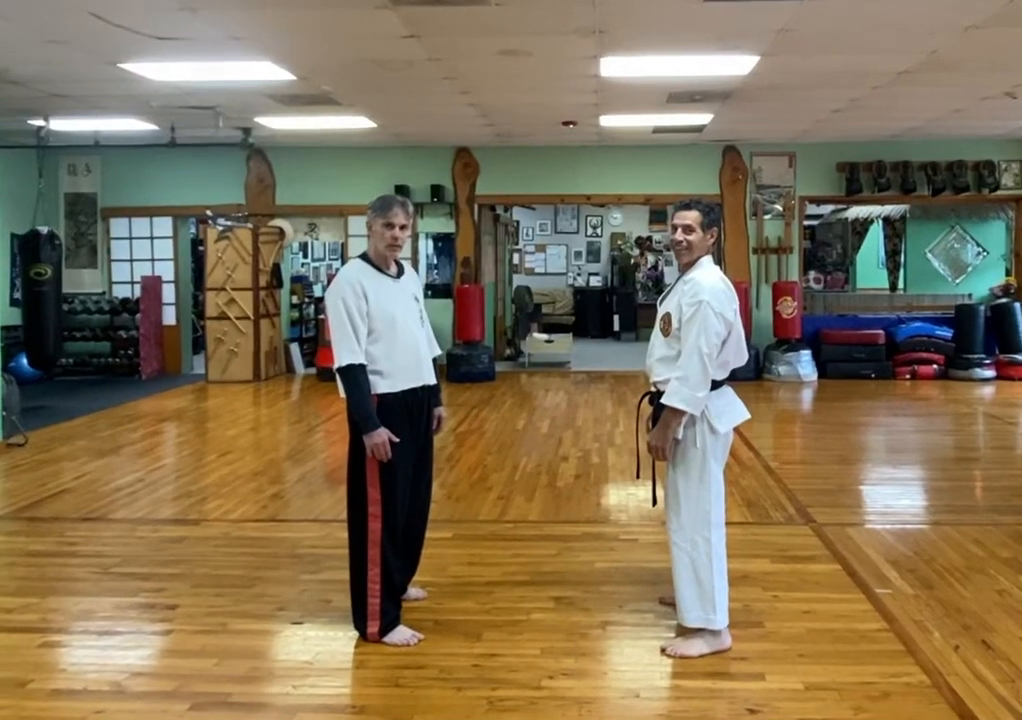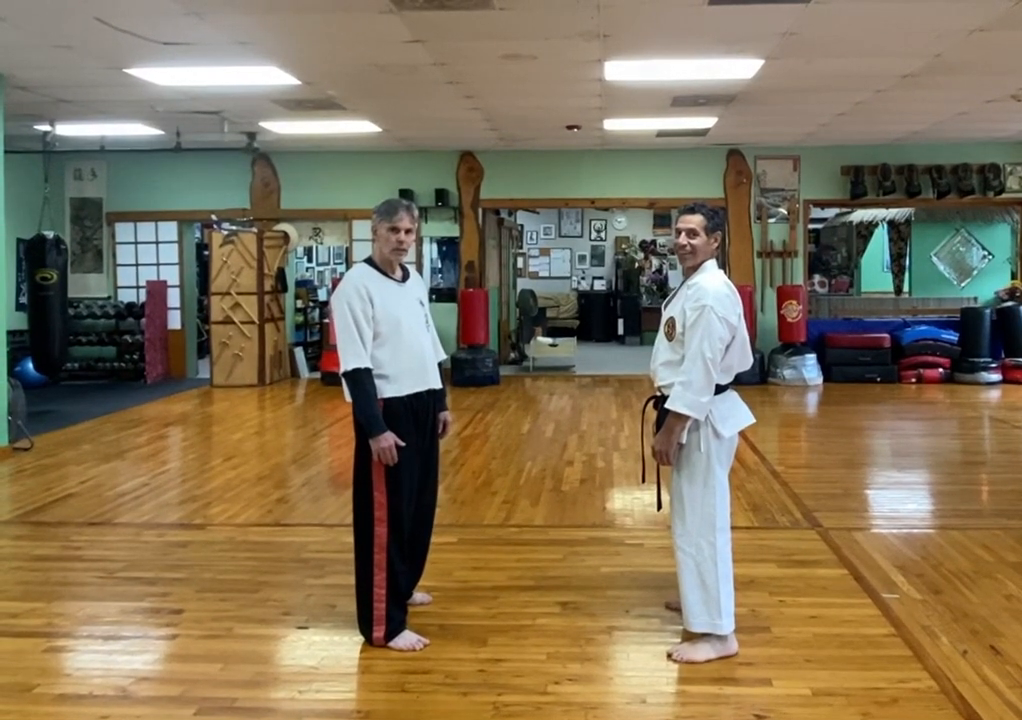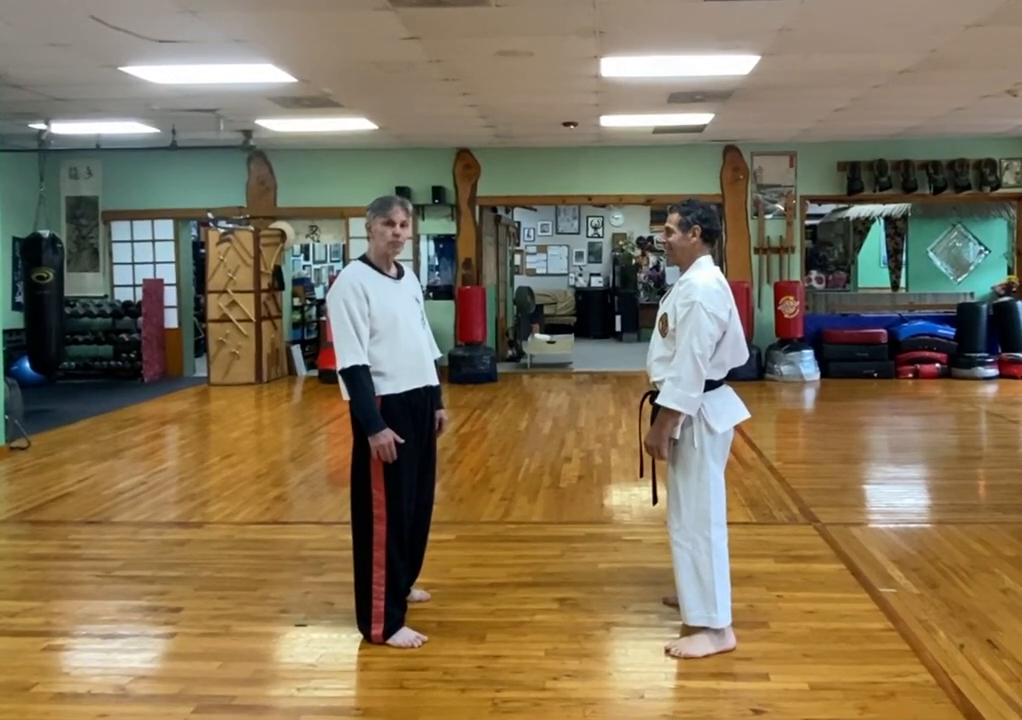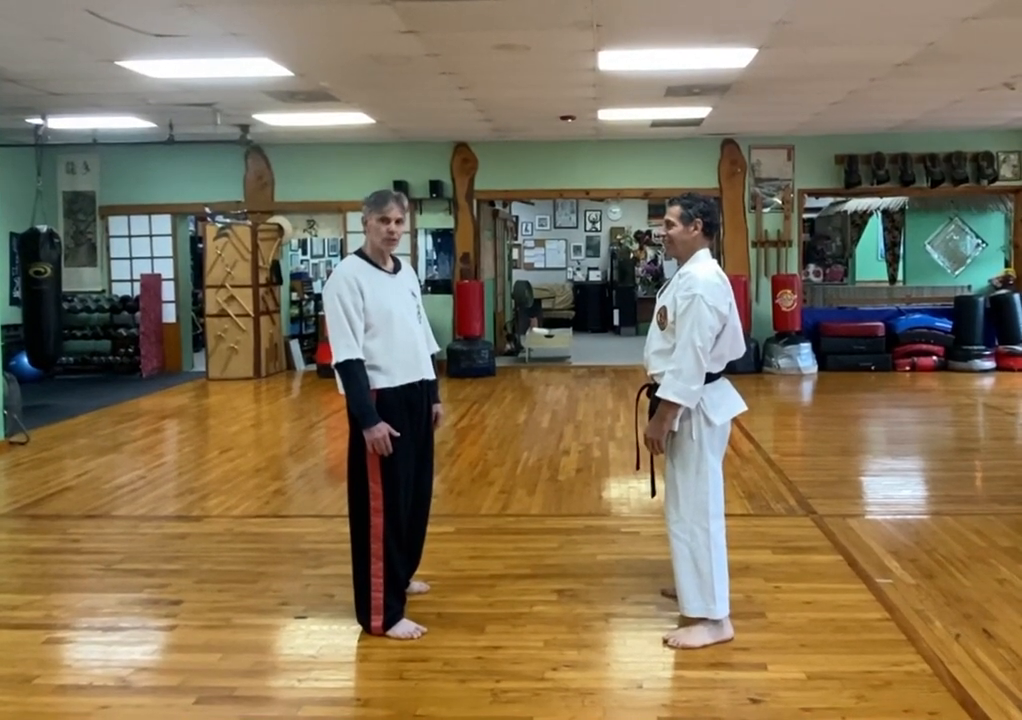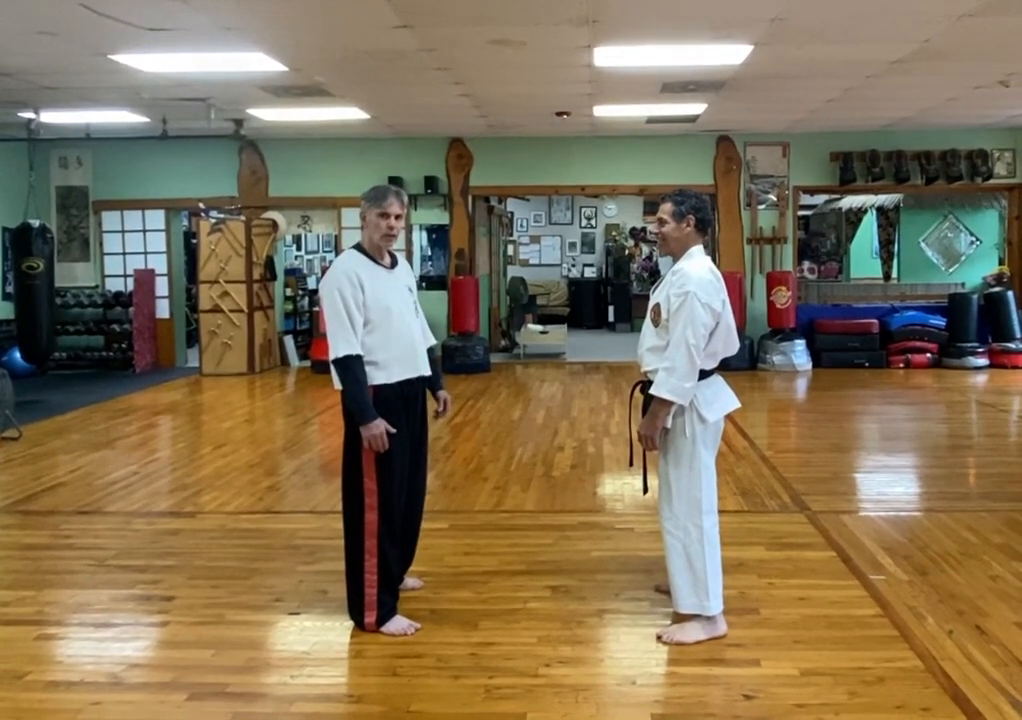
dt=1s
person 1, frame 1
left shoulder: (706, 288)
right shoulder: (689, 282)
left elbow: (697, 366)
left wrist: (665, 424)
right wrist: (665, 415)
left hip: (697, 413)
right hip: (687, 409)
left knee: (695, 515)
right knee: (687, 510)
left ankle: (709, 627)
right ankle: (697, 592)
person 1, frame 2
left shoulder: (710, 292)
right shoulder: (693, 286)
left elbow: (700, 371)
left wrist: (669, 429)
right wrist: (669, 421)
left hip: (701, 419)
right hip: (691, 415)
left knee: (700, 520)
right knee: (692, 514)
left ankle: (716, 631)
right ankle: (703, 597)
person 1, frame 3
left shoulder: (700, 288)
right shoulder: (696, 282)
left elbow: (690, 366)
left wrist: (661, 424)
right wrist: (666, 418)
left hip: (696, 413)
right hip: (693, 410)
left knee: (697, 516)
right knee: (691, 511)
left ankle: (714, 625)
right ankle: (700, 592)
person 1, frame 4
left shoulder: (700, 281)
right shoulder: (691, 275)
left elbow: (691, 360)
left wrist: (661, 417)
right wrist: (665, 411)
left hip: (694, 406)
right hip: (689, 403)
left knee: (695, 508)
right knee: (689, 503)
left ankle: (712, 617)
right ankle: (698, 585)
person 1, frame 5
left shoulder: (693, 278)
right shoulder: (686, 272)
left elbow: (684, 356)
left wrist: (655, 415)
right wrist: (659, 409)
left hip: (688, 403)
right hip: (683, 400)
left knee: (688, 504)
right knee: (682, 500)
left ankle: (705, 613)
right ankle: (690, 581)
person 2, frame 1
left shoulder: (409, 276)
right shoulder: (351, 280)
right elbow: (349, 361)
left wrist: (435, 397)
right wrist: (369, 424)
left hip: (415, 402)
right hip: (380, 406)
left knee: (414, 499)
right knee: (379, 510)
left ankle: (396, 581)
right ankle: (377, 619)
person 2, frame 2
left shoulder: (414, 280)
right shoulder: (357, 285)
right elbow: (355, 365)
left wrist: (440, 402)
right wrist: (375, 427)
left hip: (421, 406)
right hip: (387, 410)
left knee: (419, 504)
right knee: (385, 515)
left ankle: (402, 586)
right ankle: (384, 623)
person 2, frame 3
left shoulder: (408, 278)
right shoulder: (352, 282)
right elbow: (353, 363)
left wrist: (436, 400)
right wrist: (373, 425)
left hip: (418, 404)
right hip: (384, 407)
left knee: (417, 501)
right knee: (383, 511)
left ankle: (400, 582)
right ankle: (382, 620)
person 2, frame 4
left shoulder: (406, 272)
right shoulder: (347, 276)
right elbow: (347, 357)
left wrist: (433, 394)
right wrist: (368, 419)
left hip: (414, 397)
right hip: (380, 401)
left knee: (415, 493)
right knee: (380, 505)
left ankle: (399, 575)
right ankle: (381, 612)
person 2, frame 5
left shoulder: (402, 267)
right shoulder: (345, 272)
right elbow: (345, 353)
left wrist: (435, 383)
right wrist: (365, 415)
left hip: (410, 394)
right hip: (375, 398)
left knee: (408, 492)
right knee: (374, 501)
left ankle: (392, 572)
right ankle: (373, 608)
